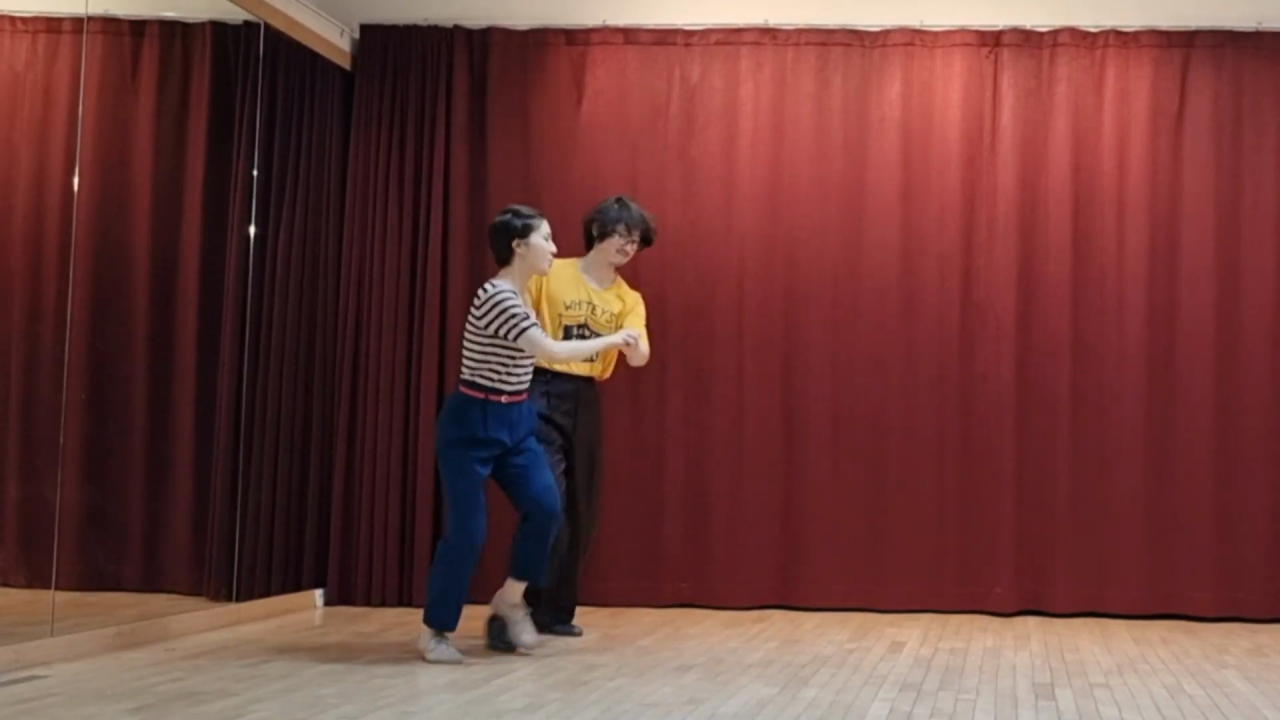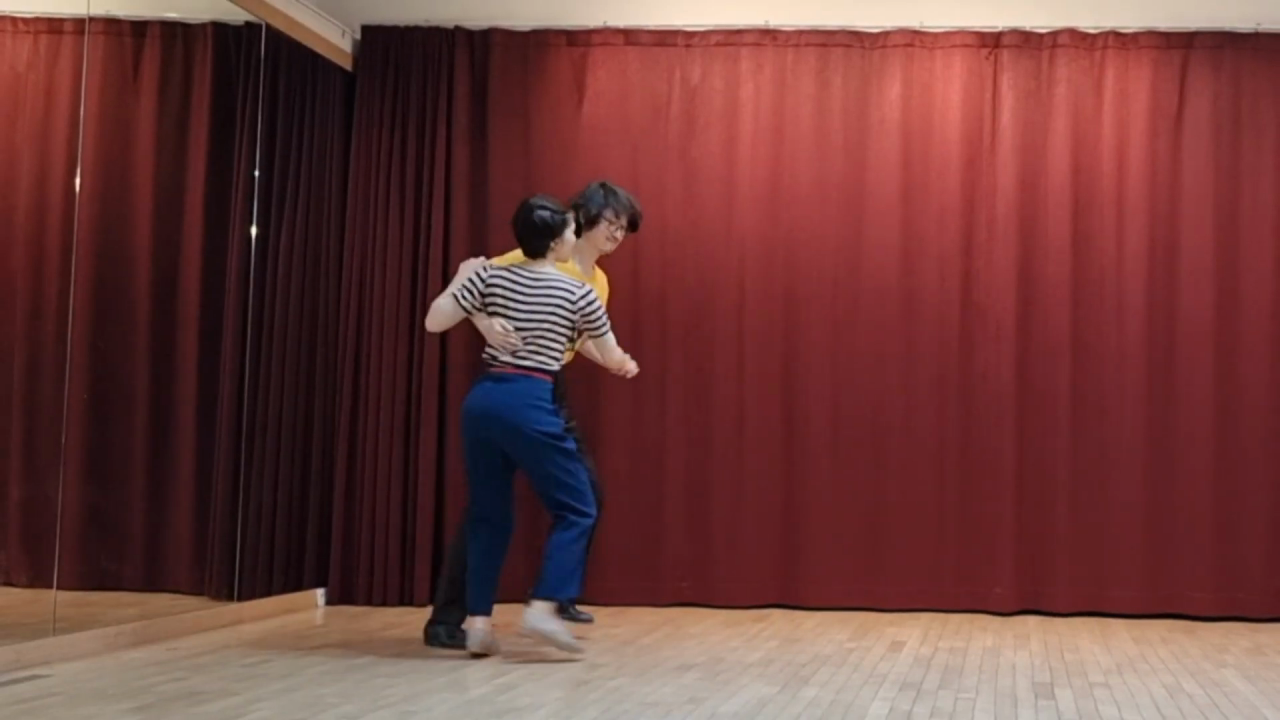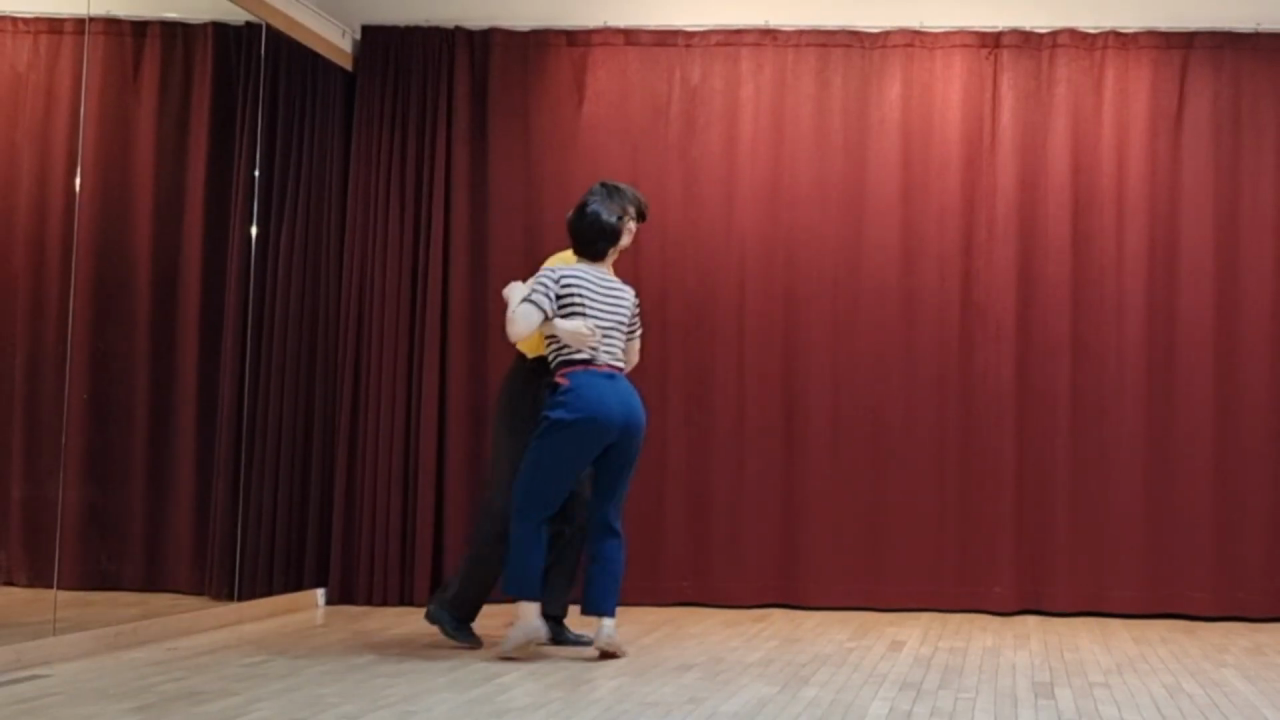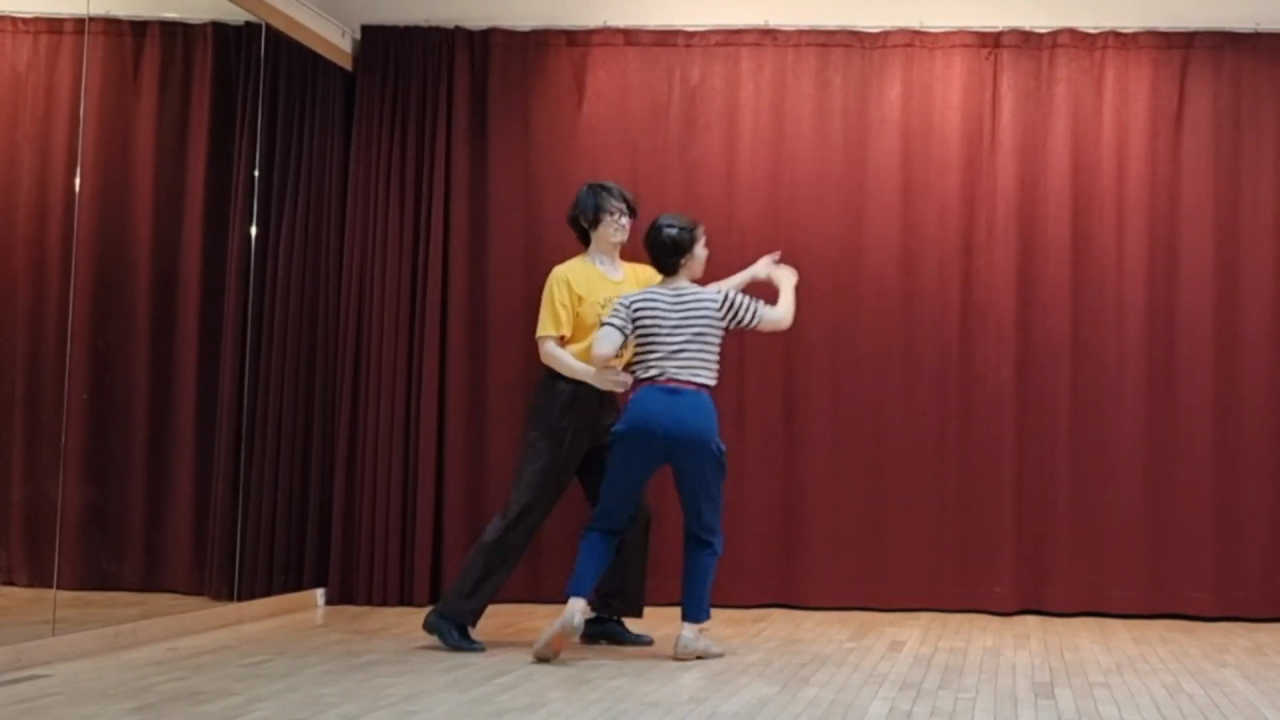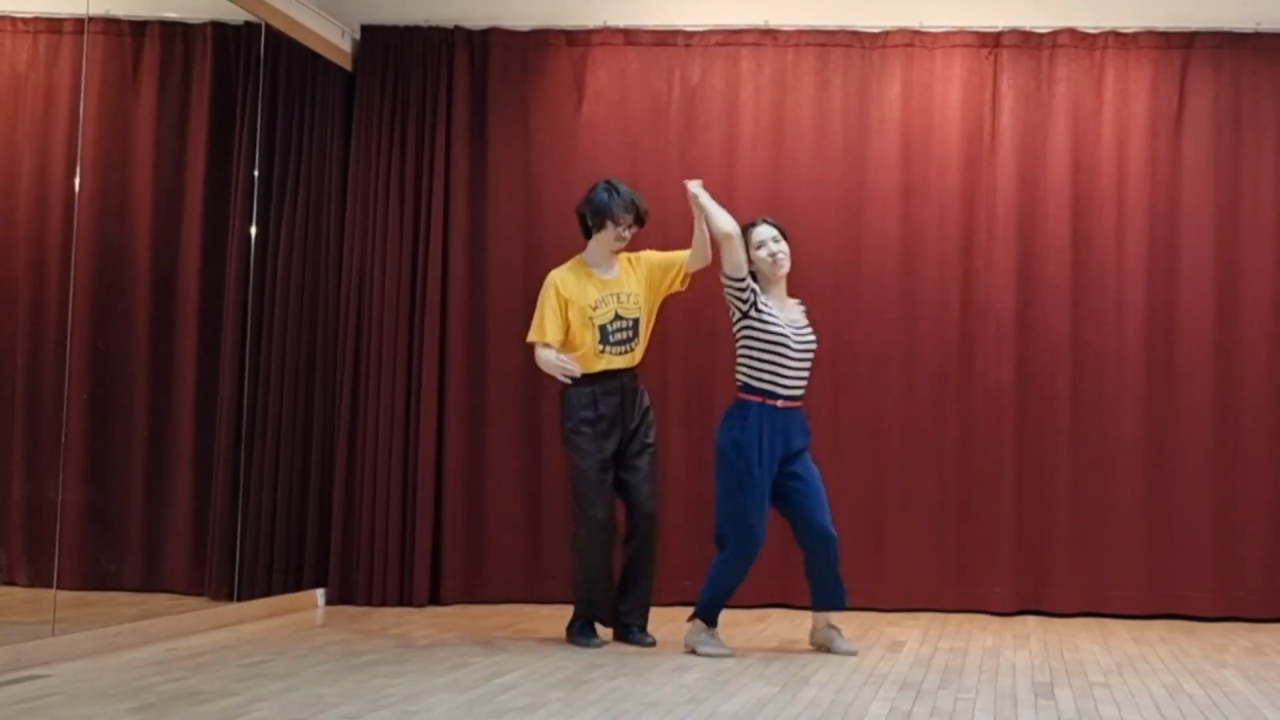
dt=0.4s
person 1, frame 1
left shoulder: (629, 301)
right shoulder: (549, 273)
left elbow: (640, 355)
left wrist: (635, 344)
left hip: (586, 403)
right hip: (540, 394)
left knee: (581, 514)
left ankle: (555, 610)
person 1, frame 2
left shoulder: (600, 281)
left wrist: (611, 361)
right wrist: (487, 321)
left hip: (551, 391)
left knee: (585, 490)
right ankle: (445, 618)
person 1, frame 3
right shoulder: (566, 265)
right wrist: (558, 326)
right hip: (531, 387)
left knee: (572, 509)
right knee: (510, 505)
left ankle: (548, 616)
right ankle: (452, 607)
person 1, frame 4
left shoulder: (640, 278)
right shoulder: (566, 276)
right elbow: (546, 348)
left wrist: (751, 275)
right wrist: (590, 372)
left hip: (606, 407)
right hip: (563, 401)
left knee: (629, 514)
right knee: (524, 510)
left ankle: (606, 619)
right ankle: (452, 617)
person 1, frame 5
left shoulder: (644, 266)
right shoulder: (562, 281)
left elbow: (701, 258)
right elbow: (540, 349)
right wrist: (552, 362)
left hip: (634, 398)
right hip: (587, 402)
left knee: (644, 511)
right knee: (595, 513)
left ankle: (629, 618)
right ankle: (585, 618)
person 2, frame 1
left shoulder: (512, 297)
right shoulder: (499, 299)
right elbow: (551, 353)
right wrist: (612, 339)
left hip: (512, 422)
right hip: (469, 424)
left knee: (546, 508)
right knee: (465, 532)
left ankle: (512, 596)
right ankle: (434, 629)
person 2, frame 2
left shoulder: (492, 275)
right shoulder: (579, 294)
left elbow: (435, 321)
right elbow: (613, 357)
left wrist: (463, 276)
right wrist: (627, 365)
left hip: (484, 399)
right hip: (532, 405)
left knee: (489, 516)
right knee: (576, 511)
left ankle: (479, 624)
right ankle: (541, 609)
person 2, frame 3
left shoulder: (557, 276)
right shoulder: (626, 295)
left elbow: (519, 330)
left wrist: (514, 297)
left hip: (580, 399)
right hip: (628, 401)
left knee: (531, 508)
right knee: (606, 519)
left ankle: (527, 618)
right ankle: (605, 624)
person 2, frame 4
left shoulder: (637, 303)
right shoulder: (718, 301)
left elbow: (601, 353)
right elbow: (780, 319)
left wrist: (618, 346)
right wrist: (786, 283)
left hip: (643, 412)
right hip: (694, 417)
left knee: (607, 523)
right knee: (704, 531)
left ankle: (574, 613)
right ankle: (692, 631)
person 2, frame 5
left shoulder: (799, 311)
right shoulder: (748, 300)
right elbow: (726, 234)
right wrist: (701, 198)
left hip: (792, 430)
right hip: (747, 428)
left knee: (820, 532)
right knee: (743, 536)
left ankle: (825, 623)
right ankle: (701, 624)
